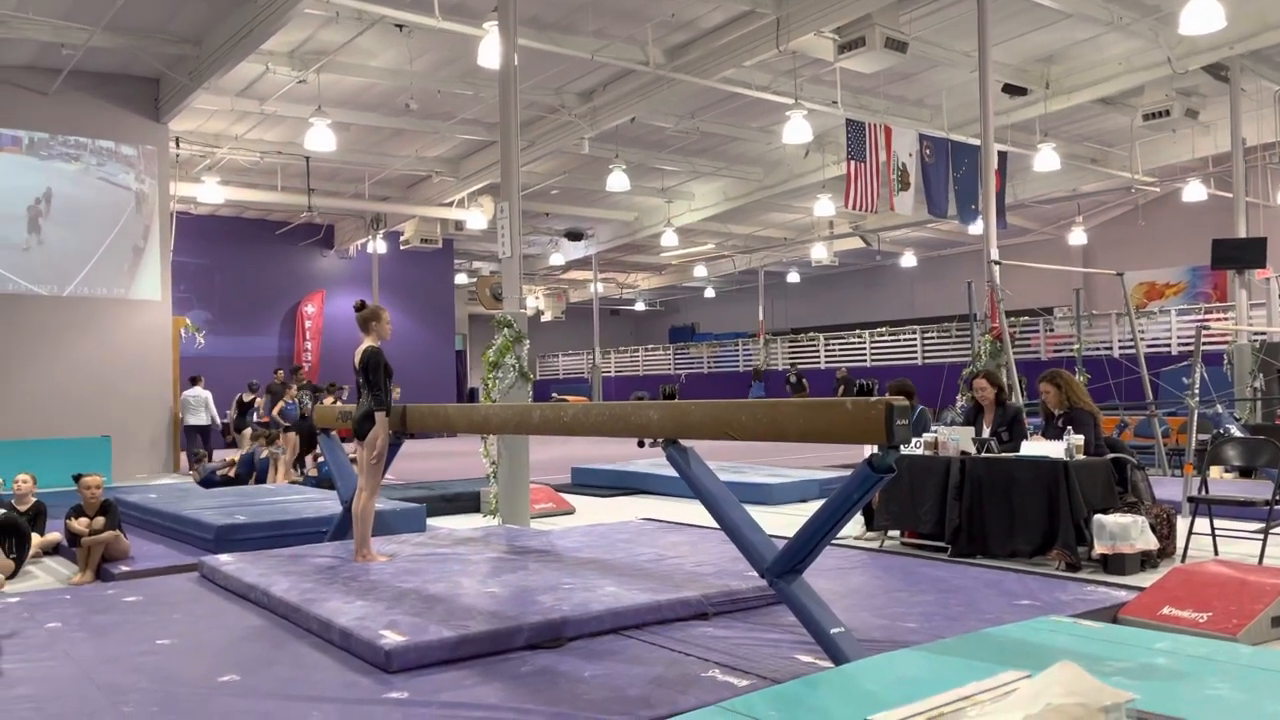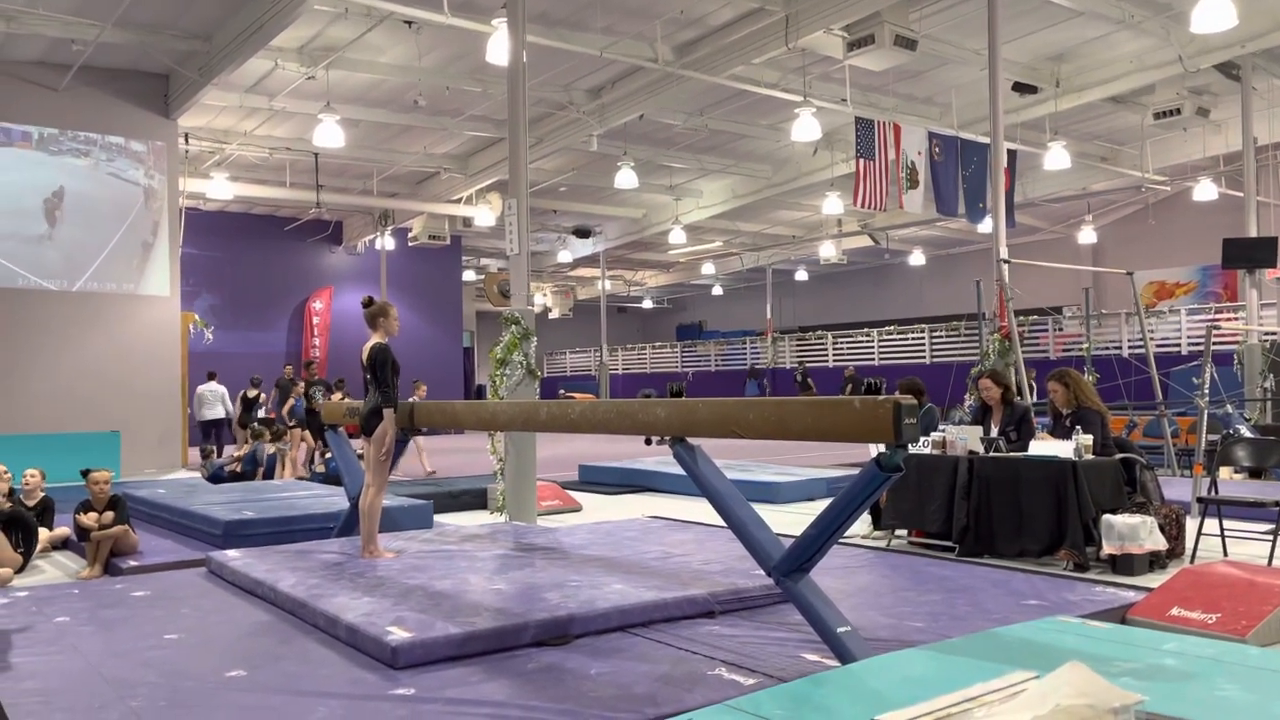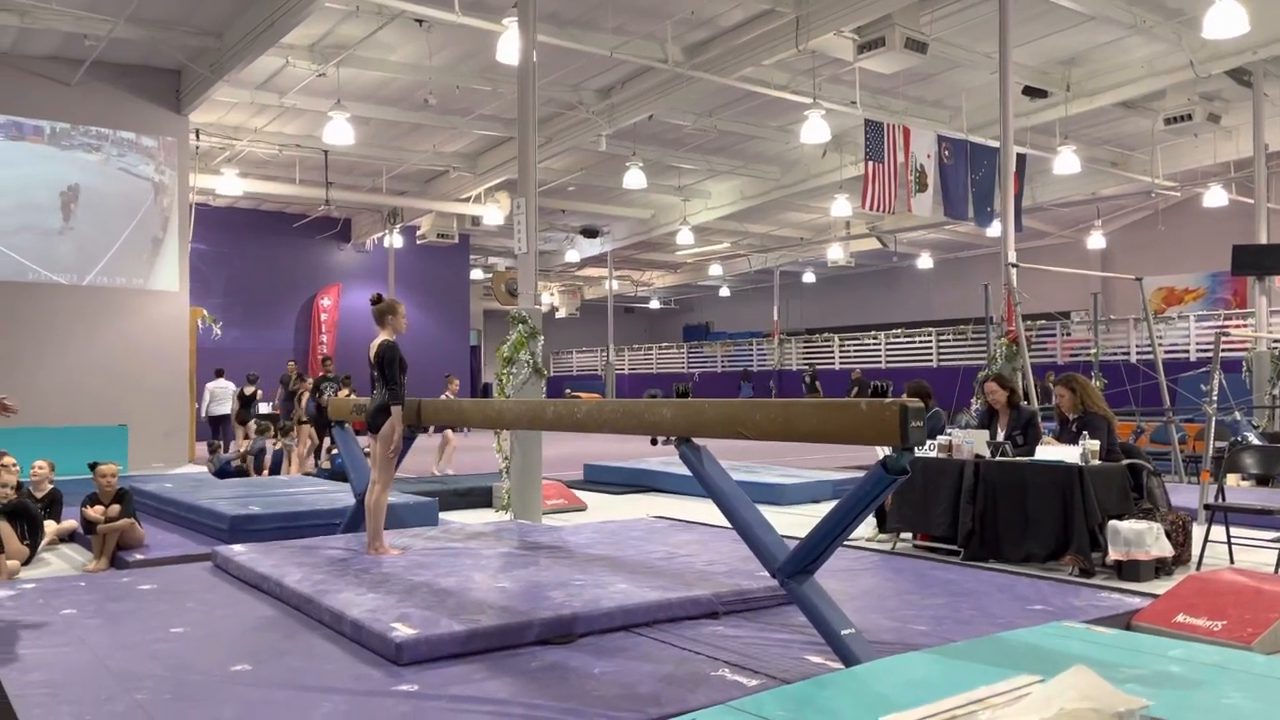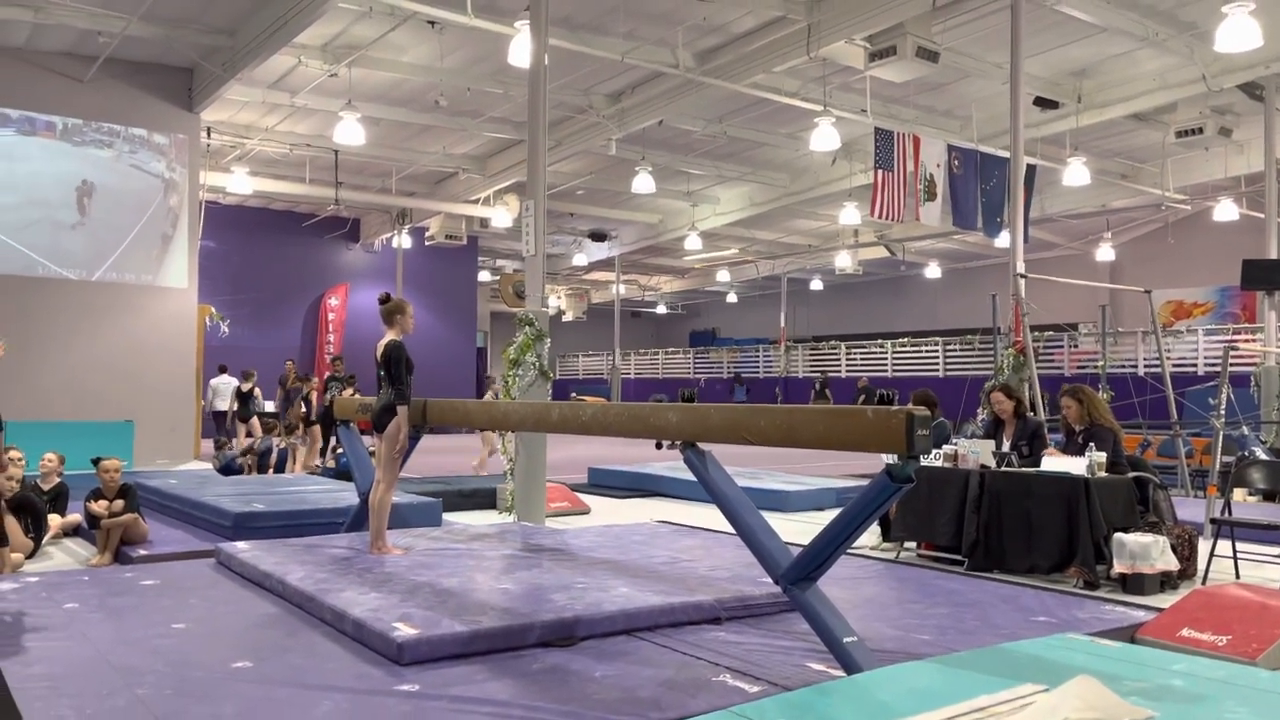
dt=0.3s
person 1, frame 1
left shoulder: (359, 352)
right shoulder: (375, 353)
right elbow: (378, 396)
right wrist: (382, 434)
left hip: (360, 419)
right hip: (372, 422)
left knee: (362, 488)
right knee: (371, 489)
left ankle: (359, 549)
right ankle: (365, 551)
person 1, frame 2
left shoulder: (366, 349)
right shoulder: (383, 350)
right elbow: (386, 392)
right wrist: (391, 431)
left hip: (367, 416)
right hip: (379, 419)
left knee: (369, 484)
right knee: (378, 486)
left ankle: (366, 545)
right ankle: (372, 548)
person 1, frame 3
left shoulder: (373, 346)
right shoulder: (390, 347)
right elbow: (394, 389)
right wrist: (398, 428)
left hip: (373, 412)
right hip: (386, 415)
left knee: (375, 481)
right knee: (384, 482)
left ankle: (372, 541)
right ankle: (377, 544)
person 1, frame 4
left shoulder: (380, 346)
right shoulder: (397, 347)
right elbow: (400, 389)
right wrist: (404, 429)
left hip: (379, 412)
right hip: (391, 415)
left knee: (379, 480)
right knee: (388, 482)
left ankle: (375, 541)
right ankle: (381, 544)
